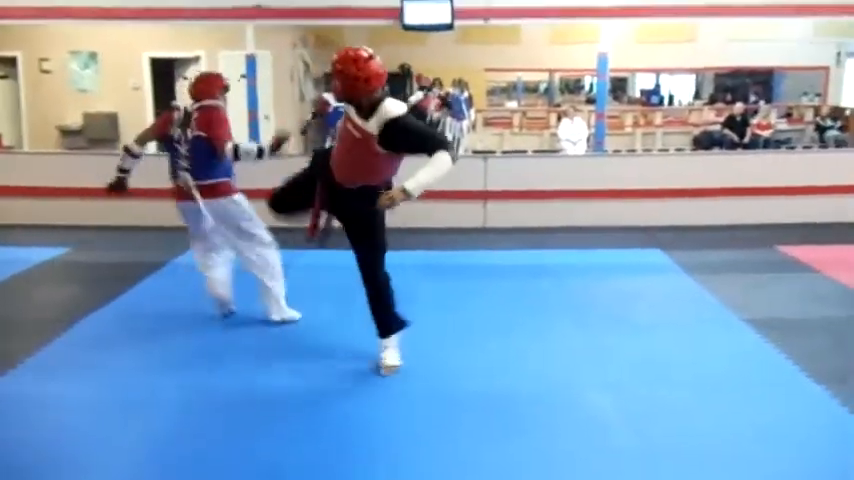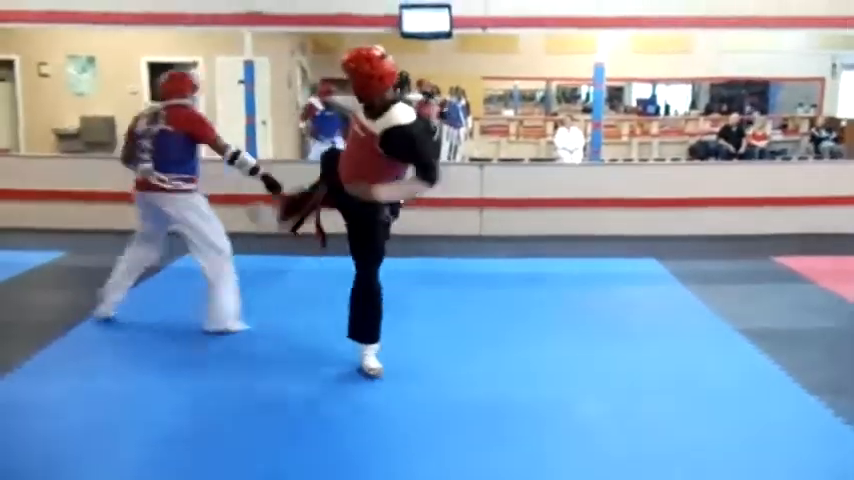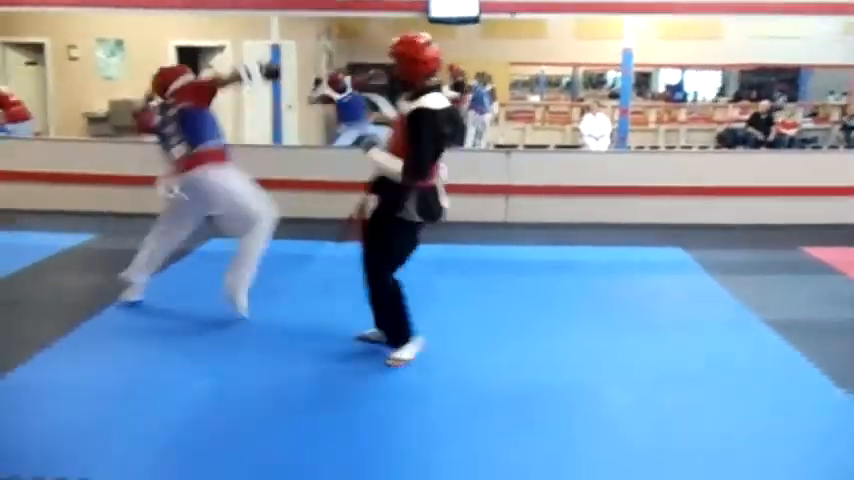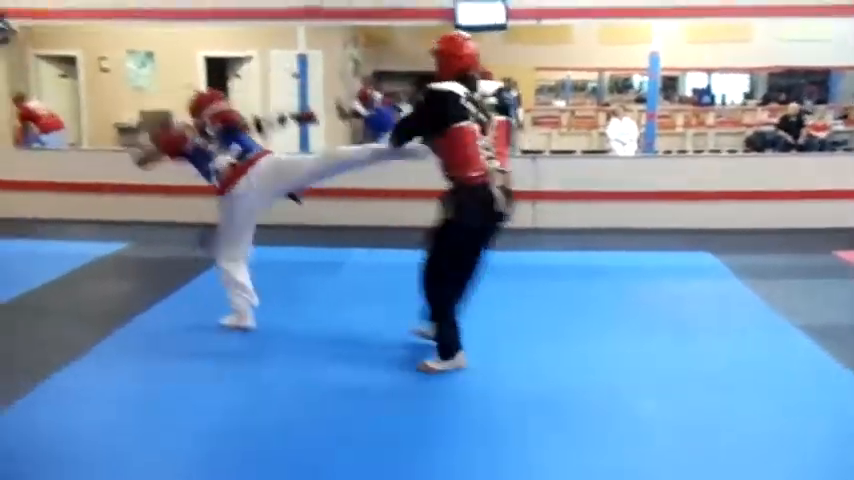
dt=0.2s
person 1, frame 1
left shoulder: (396, 120)
right shoulder: (356, 100)
left elbow: (445, 153)
left wrist: (409, 189)
left hip: (366, 195)
right hip: (331, 174)
left knee: (373, 269)
right knee: (282, 202)
left ankle: (389, 344)
person 1, frame 2
left shoulder: (404, 128)
right shoulder: (370, 103)
left elbow: (429, 178)
left wrist: (370, 191)
right wrist: (332, 100)
left hip: (373, 206)
right hip: (346, 179)
left knee: (366, 275)
right knee: (312, 197)
left ankle: (368, 350)
right ankle: (287, 213)
person 1, frame 3
left shoulder: (427, 113)
right shoulder: (433, 98)
left elbow: (413, 171)
left wrist: (372, 151)
left hip: (411, 201)
right hip: (400, 194)
left knee: (380, 271)
right knee: (374, 258)
left ankle: (404, 342)
right ankle: (385, 328)
person 1, frame 4
left shoulder: (440, 97)
left elbow: (399, 136)
left hip: (469, 201)
right hip: (496, 198)
left knee: (440, 277)
right knee: (459, 268)
left ankle: (450, 354)
right ankle: (438, 325)
person 2, frame 1
left shoulder: (173, 117)
right shoulder: (213, 114)
left elbow: (136, 144)
right elbow: (228, 151)
left wrist: (121, 175)
right wrist: (268, 148)
left hip: (188, 199)
right hip: (220, 196)
left knee: (209, 247)
right knee: (260, 246)
left ankle: (220, 291)
right ankle: (277, 308)
person 2, frame 2
left shoulder: (144, 117)
right shoulder: (187, 115)
left elbow: (127, 158)
right elbow: (225, 149)
right wrist: (262, 173)
left hip: (147, 193)
right hip: (178, 194)
left knee: (142, 246)
right knee: (216, 248)
left ankle: (107, 304)
right ankle: (221, 317)
person 2, frame 3
left shoulder: (153, 110)
right shoulder: (190, 92)
right elbow: (228, 79)
left wrist: (150, 100)
right wrist: (263, 70)
left hip: (184, 179)
right hip: (212, 170)
left knee: (165, 234)
right knee: (261, 219)
left ankle: (133, 287)
right ankle: (237, 287)
person 2, frame 4
left shoulder: (182, 136)
right shoulder: (221, 116)
left elbow: (141, 158)
right elbow: (244, 124)
left wrist: (157, 138)
right wrist: (294, 117)
left hip: (234, 193)
right hip: (264, 168)
left knee: (230, 255)
right knee: (325, 161)
left ankle: (243, 315)
right ankle: (388, 151)
